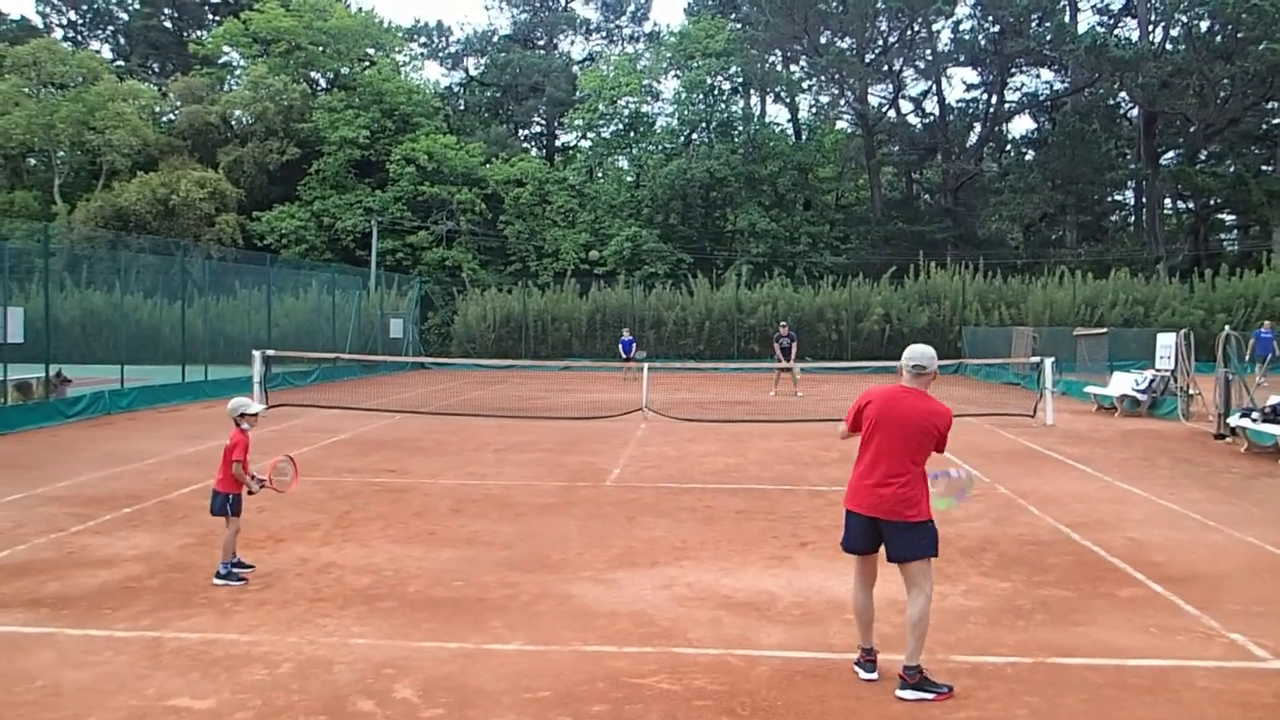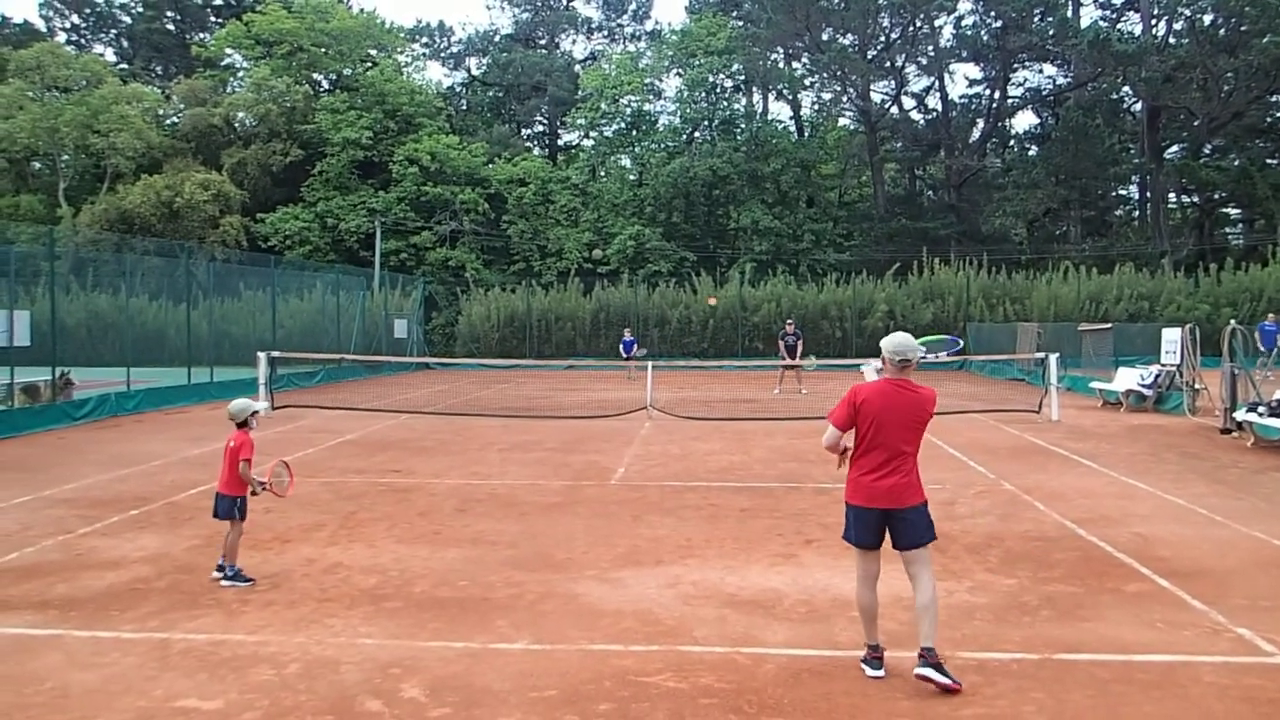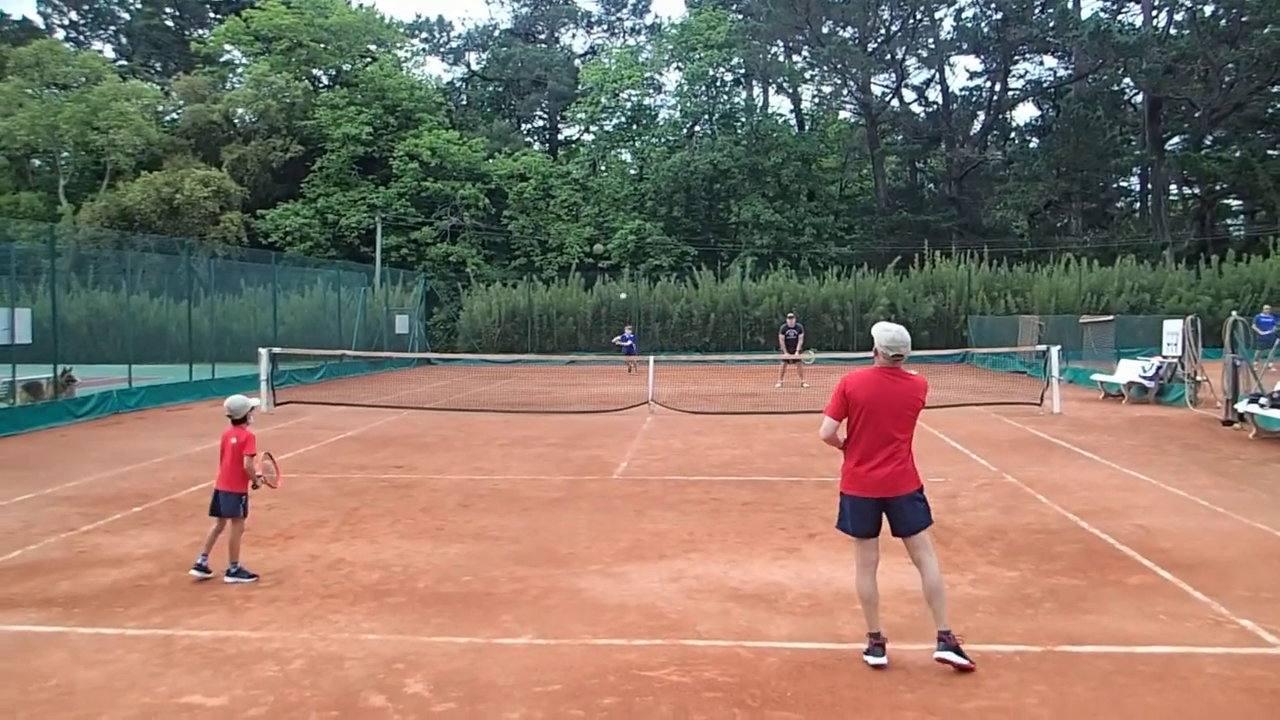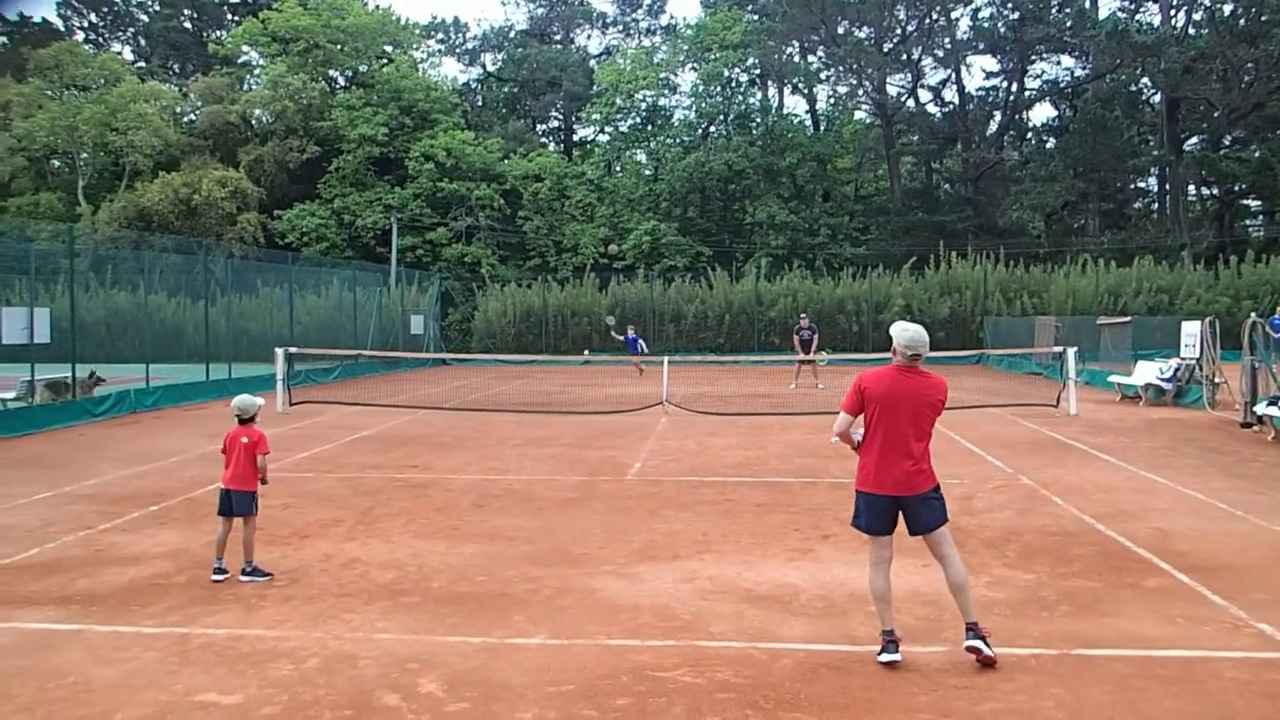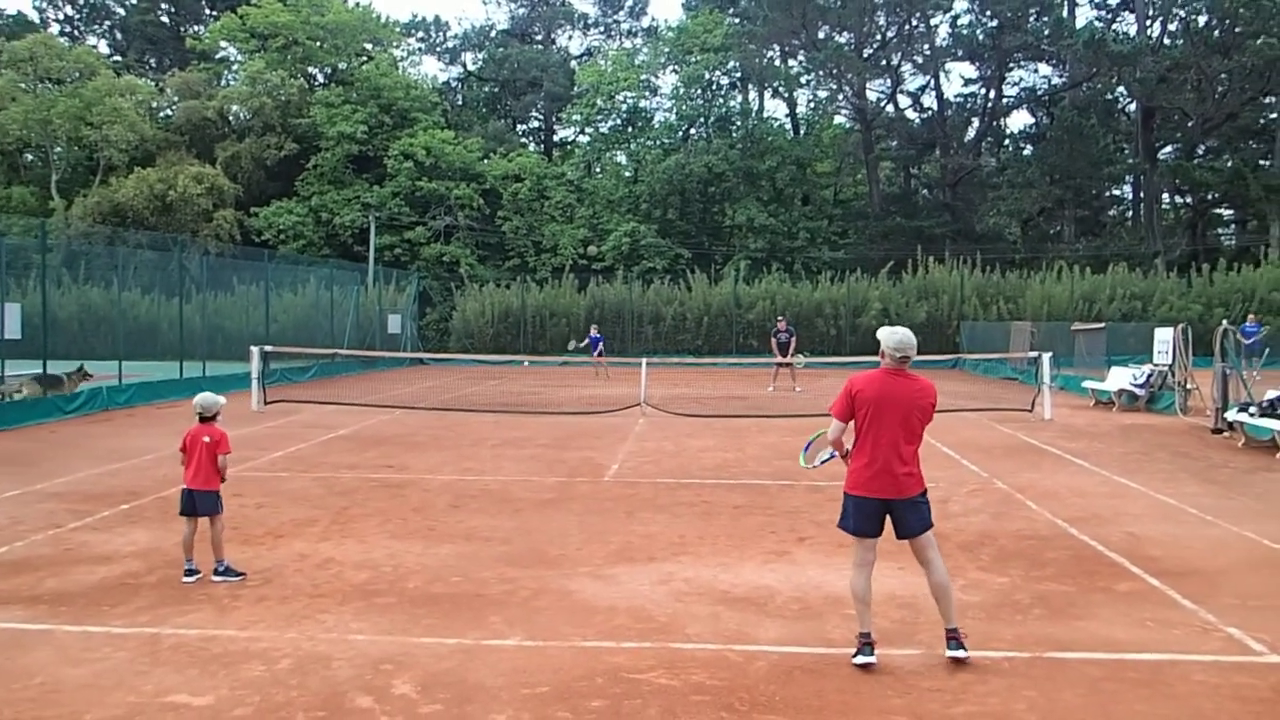
dt=0.3s
person 1, frame 1
left shoulder: (871, 397)
right shoulder: (941, 414)
left elbow: (844, 433)
left hip: (861, 503)
right hip: (907, 510)
left knee: (864, 580)
right knee: (920, 590)
left ankle: (867, 657)
right ankle: (911, 675)
person 1, frame 2
left shoulder: (860, 393)
right shoulder: (927, 399)
left elbow: (829, 442)
left wrist: (845, 452)
right wrist: (873, 377)
left hip: (863, 496)
right hip: (907, 498)
left knee: (867, 576)
right knee: (922, 576)
left ankle: (874, 654)
right ankle: (927, 657)
person 1, frame 3
left shoulder: (851, 383)
right shoulder: (918, 386)
left elbow: (826, 434)
left hip: (859, 486)
right hip: (903, 485)
left knee: (866, 564)
right knee: (926, 559)
left ankle: (876, 643)
right ankle: (944, 639)
person 1, frame 4
left shoulder: (867, 381)
right shoulder: (938, 387)
left elbow: (840, 429)
left wrist: (857, 443)
left hip: (875, 484)
right hip: (919, 484)
left knee: (879, 562)
right knee: (948, 555)
left ankle: (889, 641)
right ankle: (972, 631)
person 1, frame 5
left shoulder: (857, 384)
right shoulder: (927, 390)
left elbow: (833, 436)
left wrist: (845, 454)
left hip: (864, 487)
right hip: (908, 487)
left knee: (862, 564)
right knee: (932, 560)
left ankle: (865, 644)
right ankle: (952, 637)
person 2, frame 1
left shoulder: (239, 435)
right shoulder: (241, 440)
right elbow: (236, 470)
left wrist: (253, 477)
right wrist: (250, 485)
left hip: (227, 488)
right hip: (228, 490)
left knee: (231, 526)
right knee: (233, 528)
left ankle: (232, 560)
right ankle: (223, 572)
person 2, frame 2
left shoulder: (234, 436)
right shoulder: (246, 440)
right elbow: (243, 470)
left wrist: (253, 480)
right wrist: (254, 485)
left hip: (225, 489)
right hip: (235, 493)
left knee: (233, 528)
right knee: (237, 530)
left ankle: (223, 564)
right ankle: (230, 573)
person 2, frame 3
left shoulder: (227, 434)
right shoulder: (248, 436)
right elbow: (247, 465)
left wrist: (251, 475)
right wrist: (255, 480)
left hip: (221, 486)
right hip: (236, 489)
left knee: (219, 525)
right knee: (237, 528)
left ankle: (201, 564)
right ankle: (233, 570)
person 2, frame 4
left shoulder: (230, 434)
right shoulder: (258, 436)
left elbow: (226, 460)
right elbow: (261, 464)
right wrist: (264, 477)
left hip: (228, 486)
right hip: (246, 488)
left knee: (225, 526)
right knee: (249, 527)
left ankle: (218, 567)
right ankle: (248, 568)
person 2, frame 5
left shoulder: (190, 432)
right shoulder: (219, 435)
left elbow: (183, 460)
right elbow: (222, 464)
right wrist: (223, 476)
left hip: (190, 486)
right hip: (209, 487)
left knee: (190, 527)
right knee: (216, 526)
left ankle: (189, 568)
right ankle: (220, 568)
